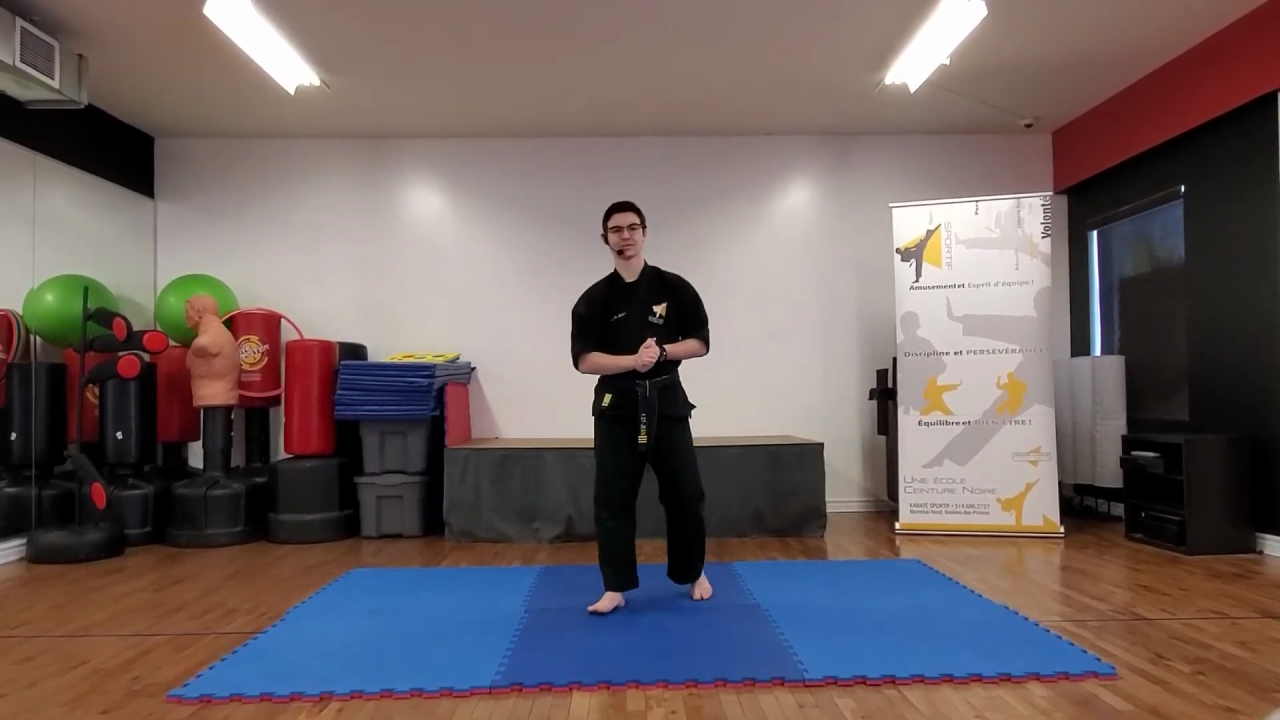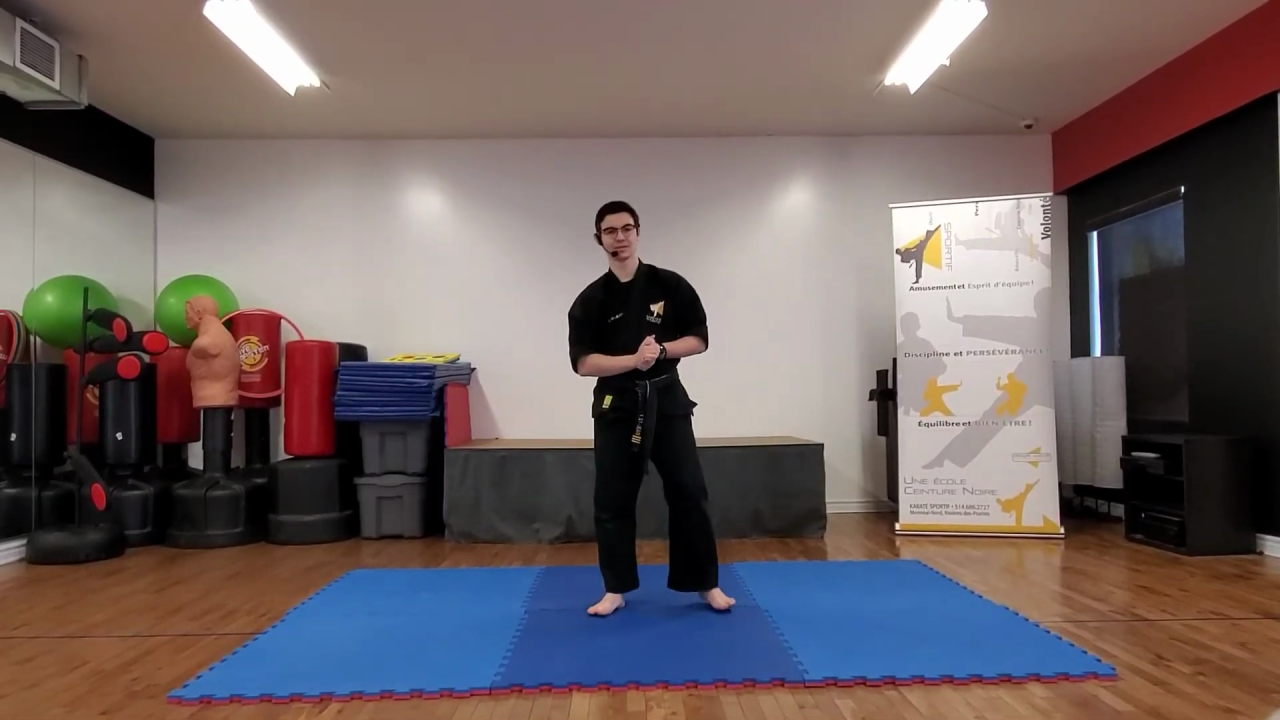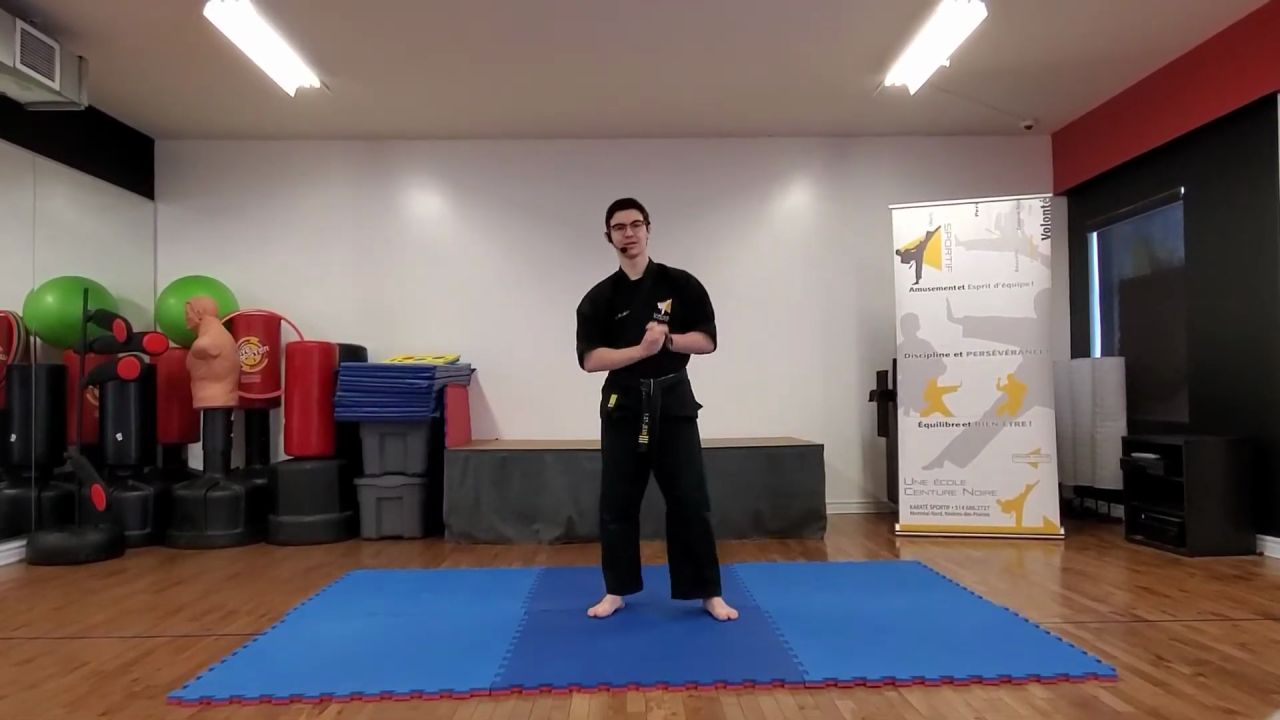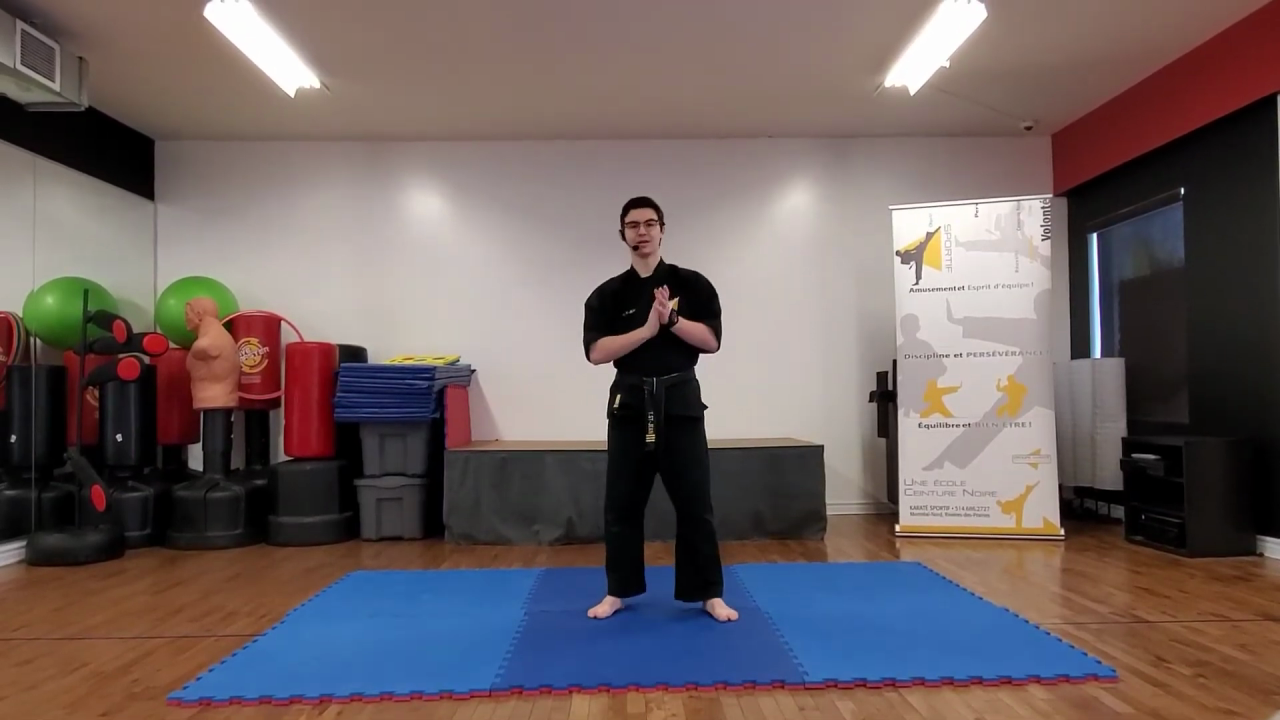
dt=0.2s
person 1, frame 1
left shoulder: (673, 288)
right shoulder: (594, 299)
left elbow: (700, 343)
right elbow: (585, 360)
left wrist: (661, 353)
right wrist: (633, 359)
left hip: (666, 401)
right hip: (617, 405)
left knee: (685, 493)
right knee: (613, 499)
left ankle: (692, 573)
right ankle: (616, 587)
person 1, frame 2
left shoulder: (670, 285)
right shoulder: (590, 301)
left elbow: (699, 339)
right elbow: (583, 363)
left wrist: (662, 350)
right wrist: (634, 359)
left hip: (666, 401)
right hip: (616, 406)
left knee: (689, 493)
right knee: (613, 502)
left ankle: (706, 583)
right ankle: (616, 588)
person 1, frame 3
left shoulder: (680, 284)
right shoulder: (599, 298)
left elbow: (707, 340)
right elbow: (590, 359)
left wrist: (667, 340)
right wrist: (640, 349)
left hip: (673, 401)
right hip: (623, 405)
left knee: (690, 500)
right knee: (617, 503)
left ankle: (709, 592)
right ankle: (617, 590)
person 1, frame 4
left shoulder: (691, 284)
right shoulder: (608, 294)
left elbow: (711, 340)
right elbow: (597, 352)
left wrist: (671, 319)
right wrist: (648, 328)
left hip: (680, 400)
right hip: (629, 403)
left knee: (694, 501)
right knee: (622, 503)
left ankle: (709, 593)
right ankle: (618, 591)
